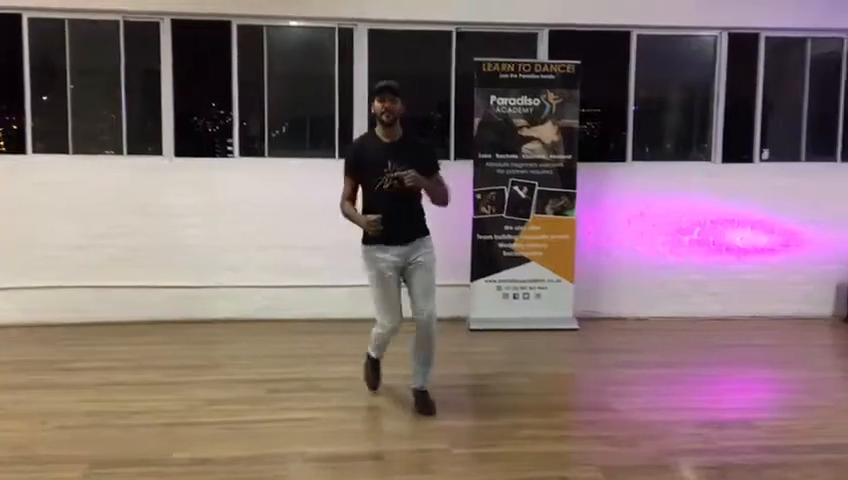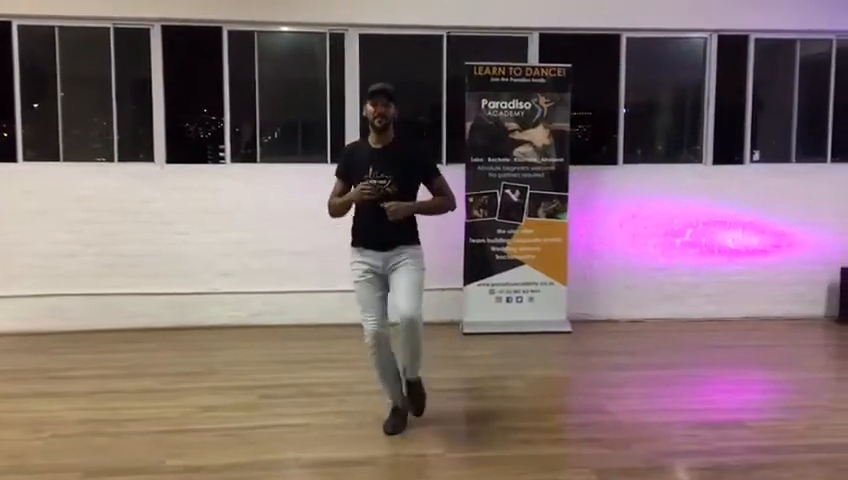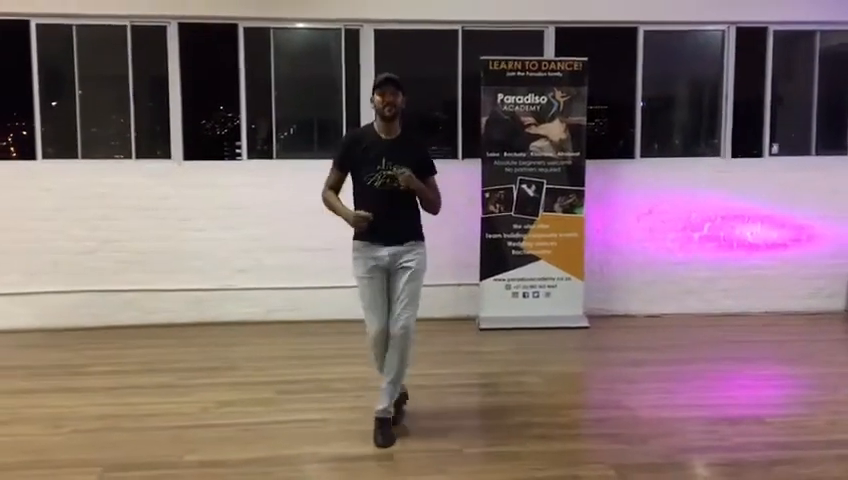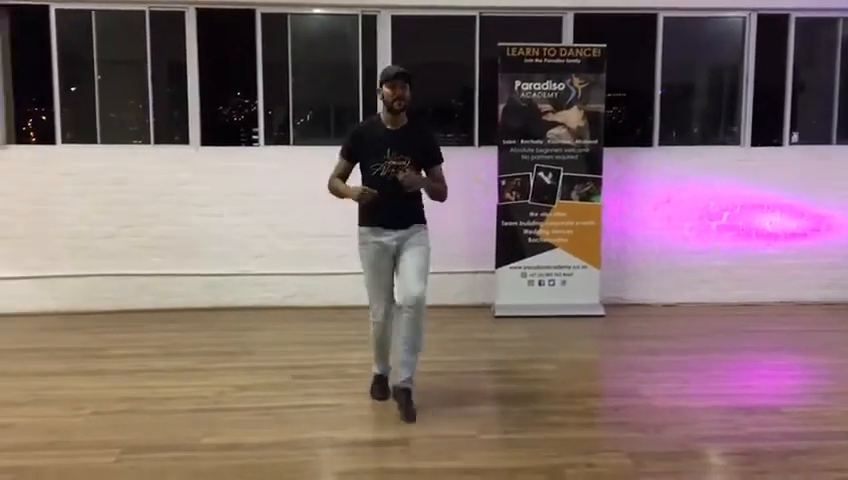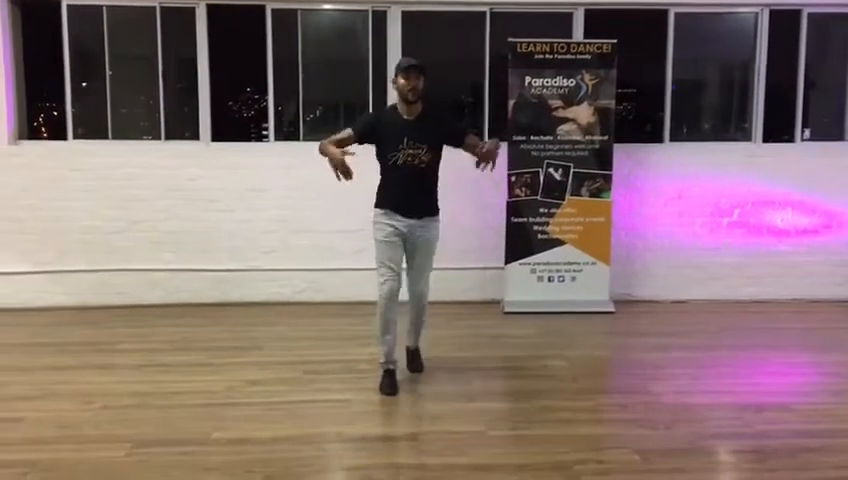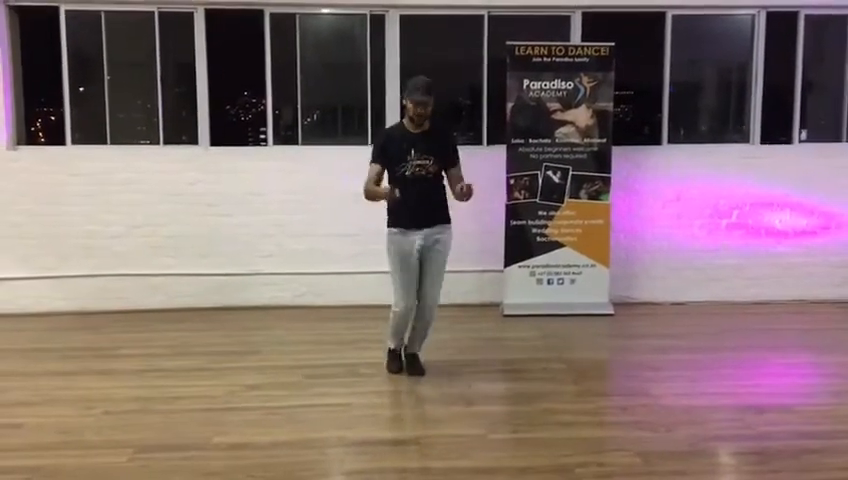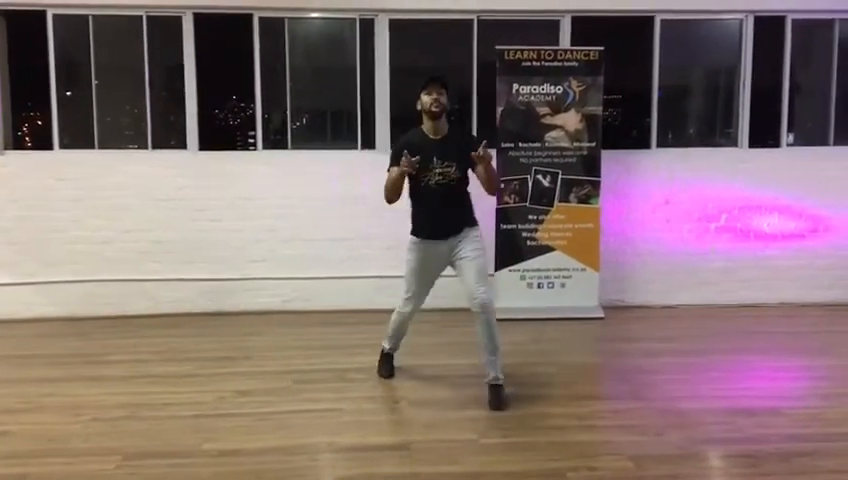
dt=0.4s
person 1, frame 1
left shoulder: (419, 149)
right shoulder: (360, 148)
left elbow: (443, 199)
right elbow: (346, 201)
left wrist: (425, 184)
right wrist: (361, 221)
left hip: (418, 245)
right hip: (378, 249)
left knee: (426, 317)
right knee: (389, 323)
left ankle: (420, 386)
right ankle: (374, 356)
person 1, frame 2
left shoulder: (413, 154)
right shoulder: (352, 154)
left elbow: (448, 201)
right elbow: (333, 208)
left wrist: (411, 207)
right wrist: (351, 197)
left hip: (405, 252)
right hip: (364, 255)
left knee: (409, 316)
right knee: (374, 332)
left ankle: (412, 377)
right ankle: (398, 402)
person 1, frame 3
left shoulder: (417, 147)
right shoulder: (354, 141)
left elbow: (434, 205)
right elbow: (328, 190)
left wrist: (416, 184)
right wrist: (347, 213)
left hip: (409, 249)
right hip: (367, 249)
left knee: (401, 329)
right knee: (377, 329)
left ankle: (384, 412)
right ankle: (397, 391)
person 1, frame 4
left shoulder: (422, 136)
right shoulder: (362, 133)
left elbow: (442, 192)
right elbow: (334, 181)
left wrist: (422, 182)
right wrist: (350, 192)
left hip: (413, 232)
right hip: (374, 233)
left knee: (413, 300)
right knee: (381, 312)
left ankle: (404, 385)
right ankle: (380, 372)
person 1, frame 5
left shoulder: (439, 121)
right shoulder: (379, 120)
left elbow: (479, 149)
right elbow: (326, 143)
left wrist: (491, 147)
right wrist: (335, 153)
left hip: (426, 219)
right hip: (388, 217)
left knee: (419, 292)
right knee: (388, 289)
left ankle: (413, 345)
right ankle: (388, 366)
person 1, frame 6
left shoulder: (444, 139)
right shoulder: (389, 138)
left elbow: (456, 184)
right elbow: (368, 188)
left wrist: (463, 190)
right wrist: (381, 192)
left hip: (438, 230)
right hip: (402, 231)
left knee: (429, 303)
right knee: (404, 303)
left ankle: (412, 350)
right ankle: (394, 347)
person 1, frame 7
left shoulder: (465, 142)
right shoulder: (407, 144)
left elbow: (492, 189)
right elbow: (389, 197)
left wrist: (486, 165)
right wrist: (400, 173)
left hip: (465, 235)
right hip: (425, 240)
left knee: (483, 303)
right knee: (409, 306)
left ankle: (494, 380)
right ankle: (388, 350)
